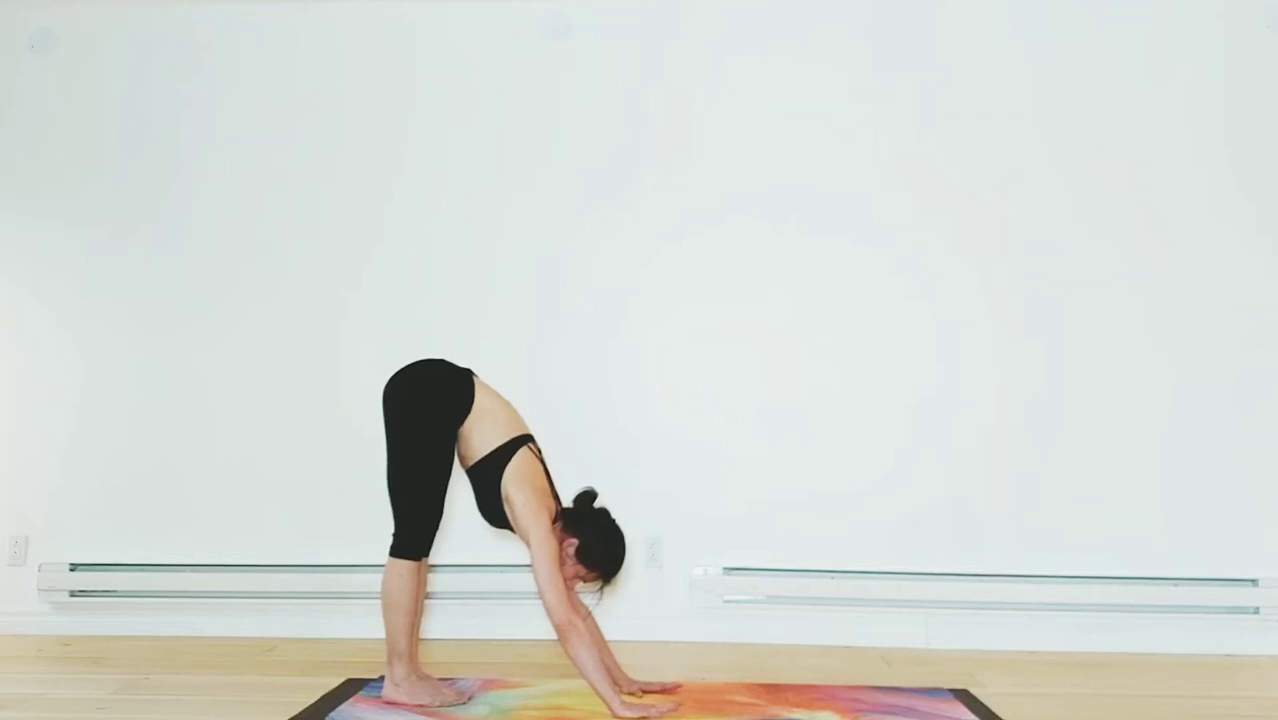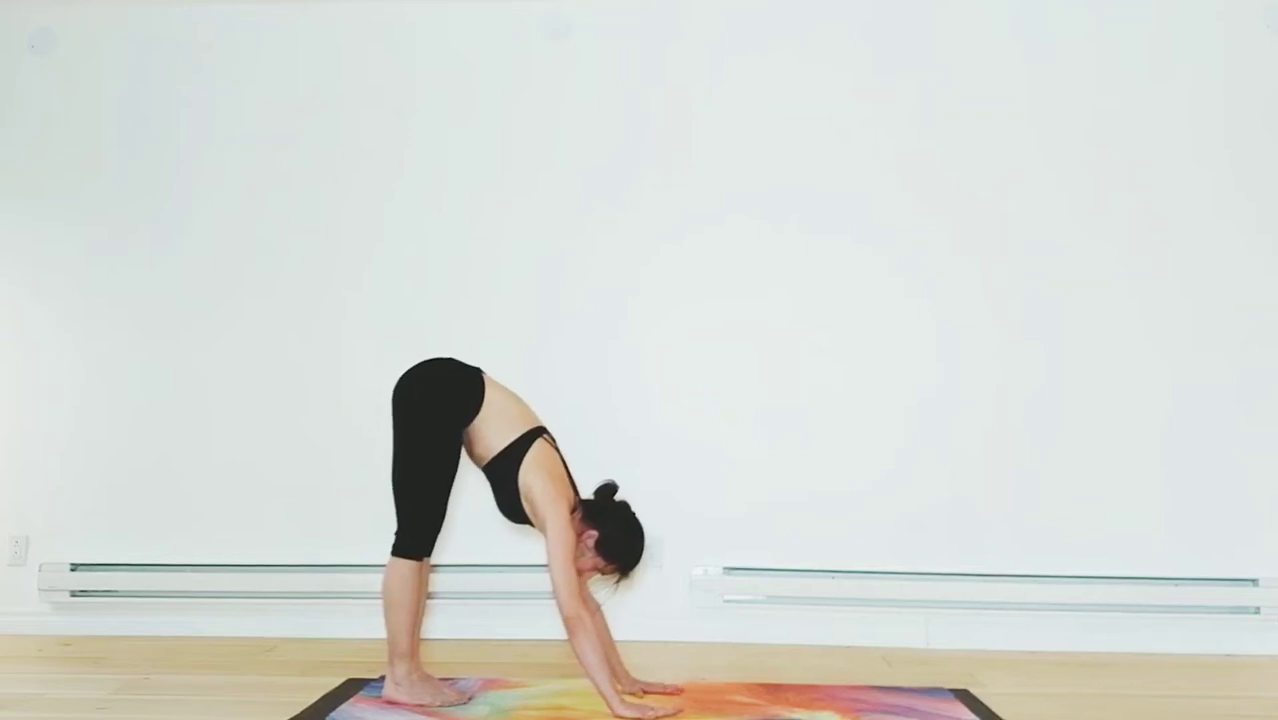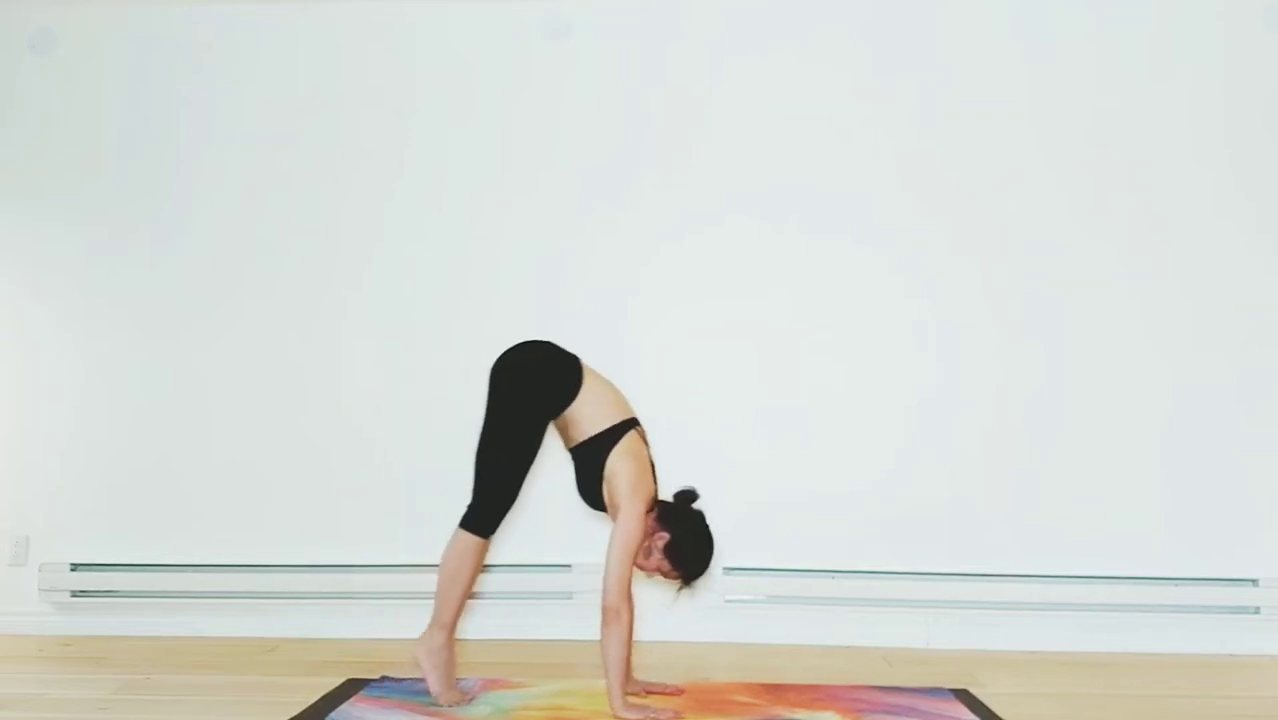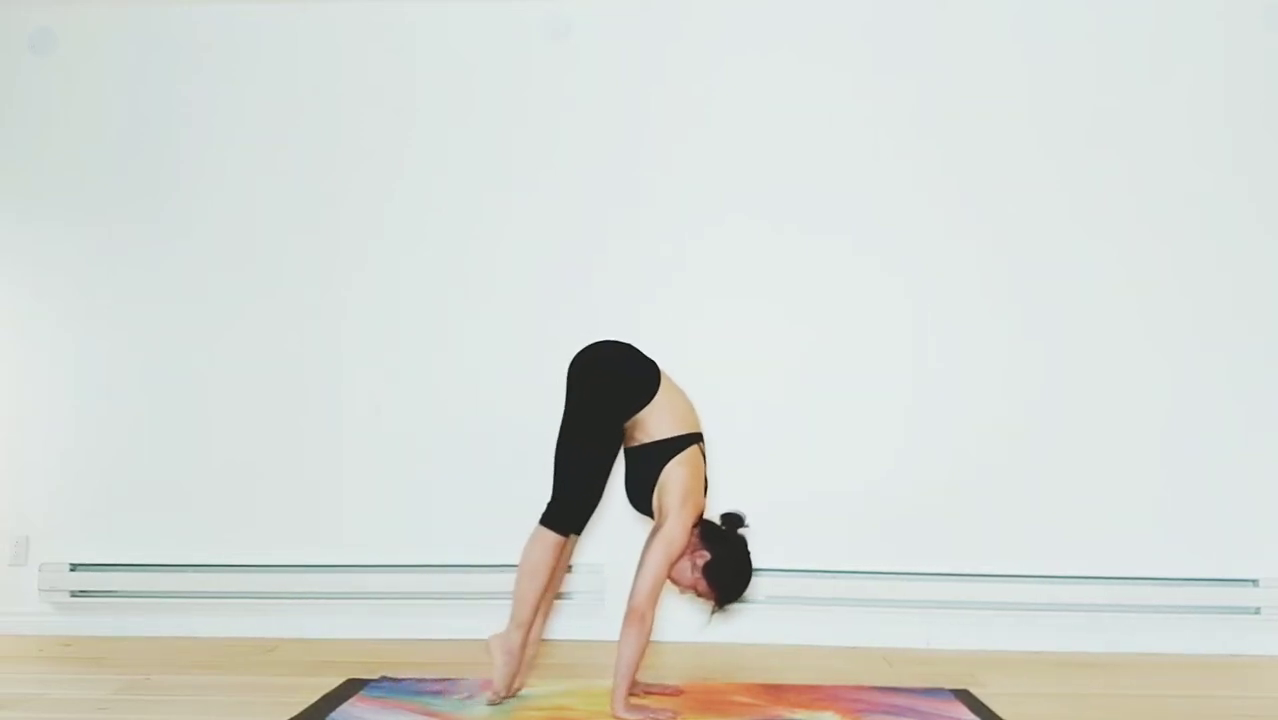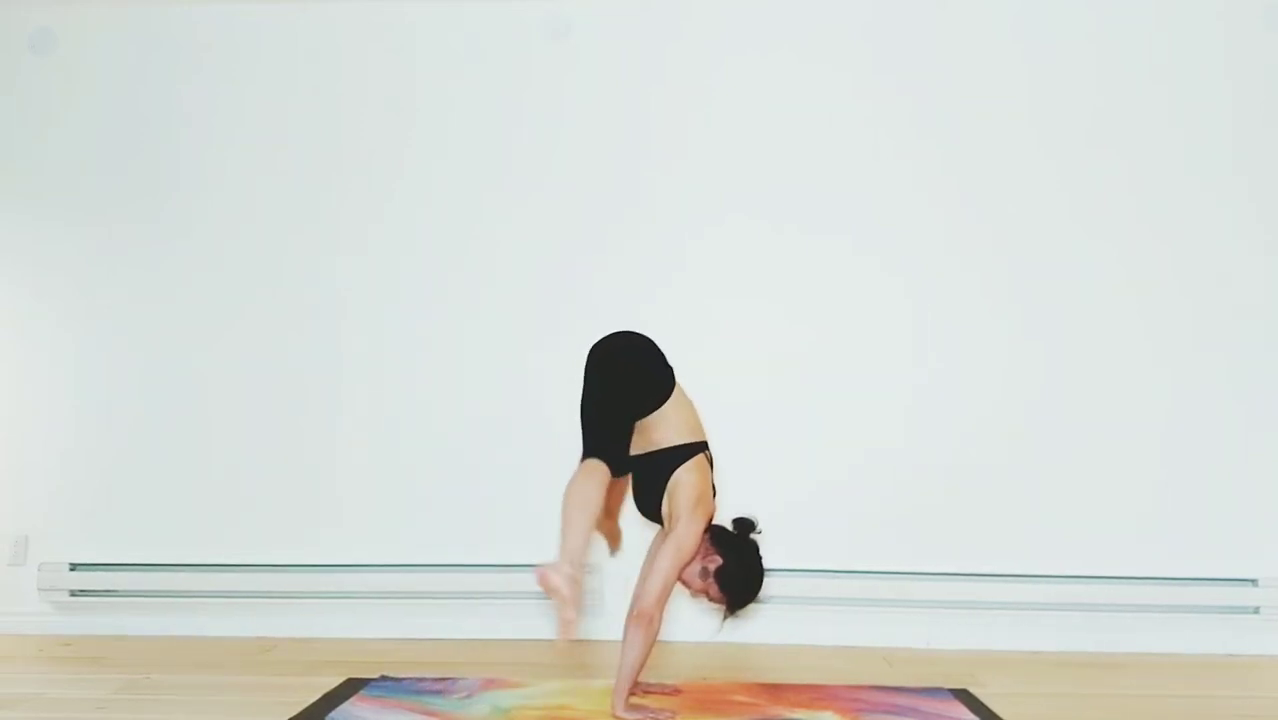
dt=0.7s
person 1, frame 1
left shoulder: (549, 517)
right shoulder: (537, 521)
left elbow: (575, 609)
right elbow: (566, 623)
left wrist: (622, 680)
left hip: (444, 399)
right hip: (424, 396)
left knee: (419, 539)
right knee: (412, 538)
left ankle: (408, 672)
right ankle: (399, 679)
person 1, frame 2
left shoulder: (567, 511)
right shoulder: (559, 515)
left elbow: (585, 604)
right elbow: (574, 616)
left wrist: (625, 679)
left hip: (453, 398)
right hip: (432, 394)
left knee: (421, 539)
right knee: (416, 538)
left ankle: (409, 671)
right ankle: (401, 677)
person 1, frame 3
left shoulder: (638, 502)
right shoulder: (634, 505)
left elbow: (620, 598)
right elbow: (614, 607)
left wrist: (625, 680)
left hip: (546, 377)
right hip: (532, 374)
left knee: (490, 512)
right knee: (487, 511)
right ankle: (436, 640)
person 1, frame 4
left shoulder: (680, 512)
right shoulder: (680, 517)
left elbow: (639, 606)
right elbow: (639, 610)
left wrist: (628, 682)
left hip: (620, 383)
right hip: (608, 375)
left knee: (572, 519)
right knee: (566, 514)
left ankle: (525, 643)
right ankle: (513, 640)
person 1, frame 5
left shoulder: (684, 519)
right shoulder: (691, 527)
left elbow: (644, 606)
right elbow: (645, 611)
left wrist: (627, 684)
left hip: (637, 372)
left knee: (617, 465)
right knee: (600, 462)
left ankle: (605, 516)
